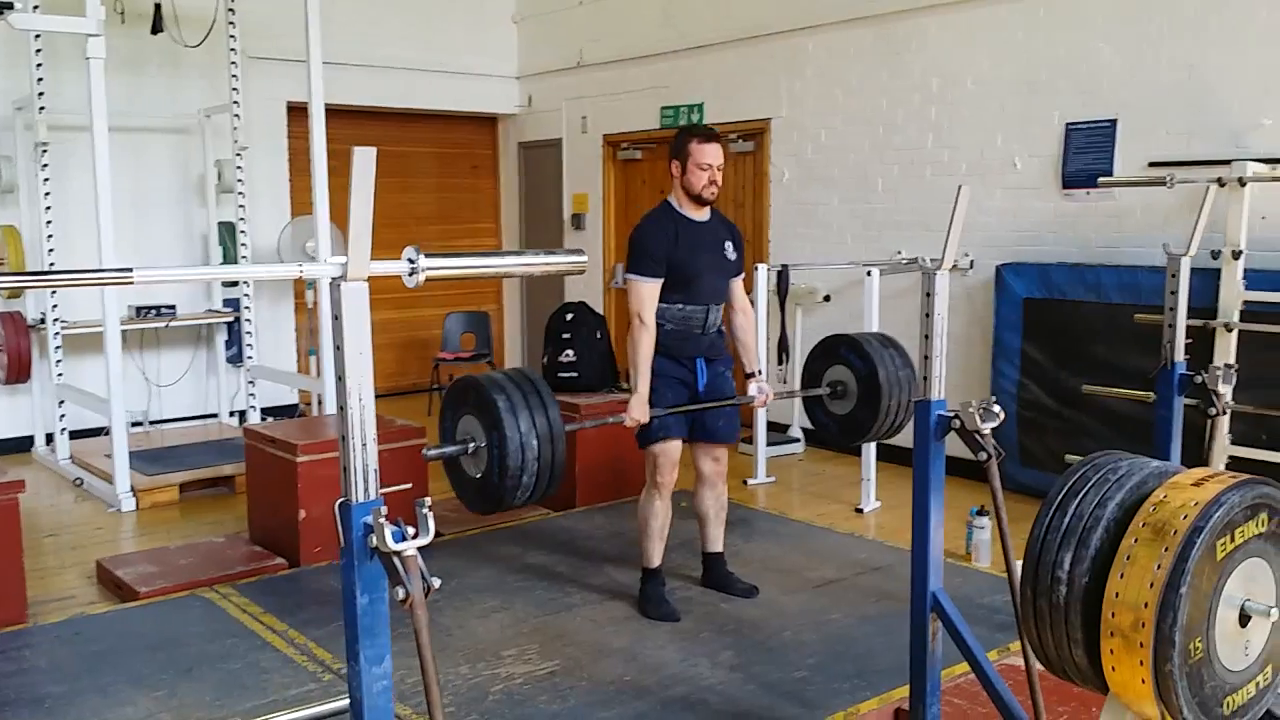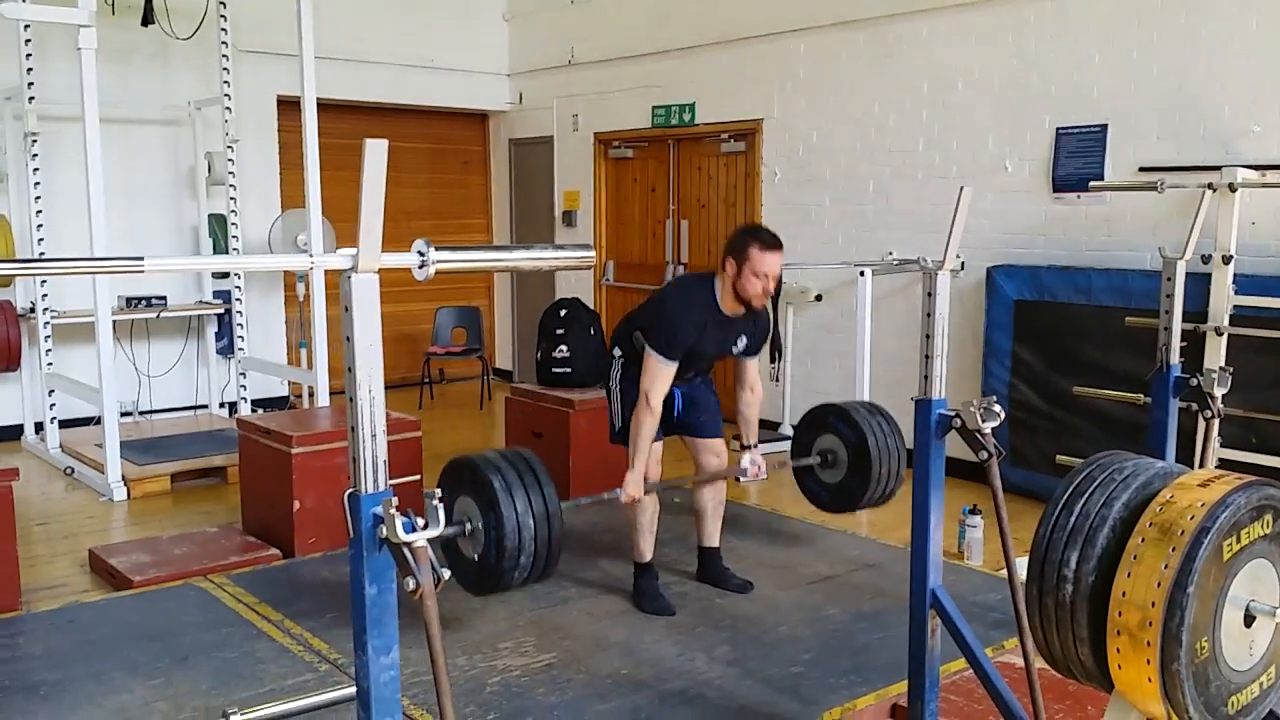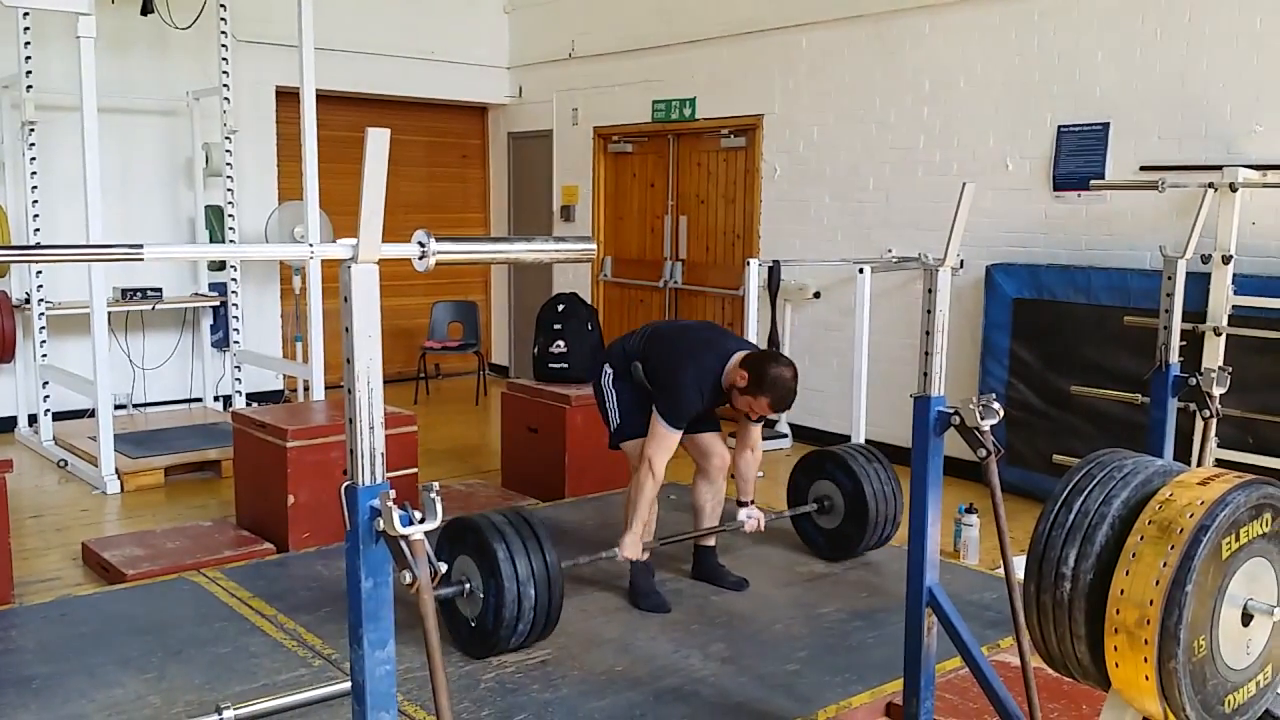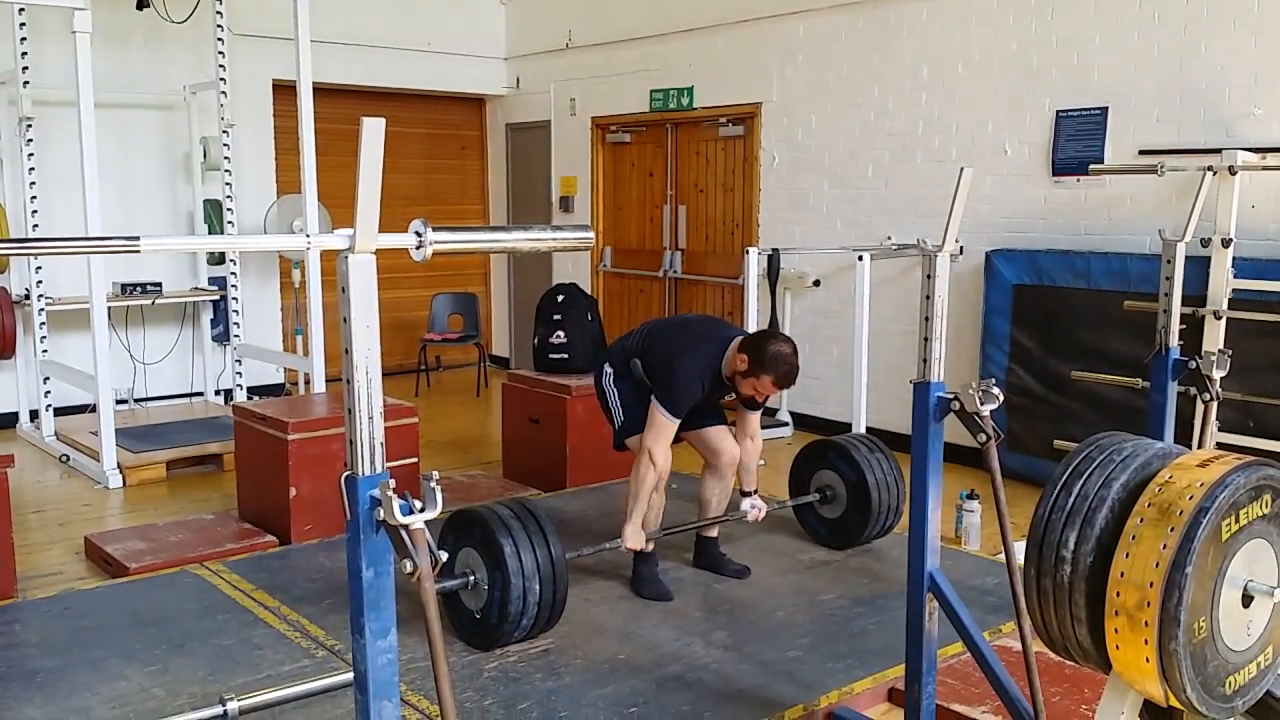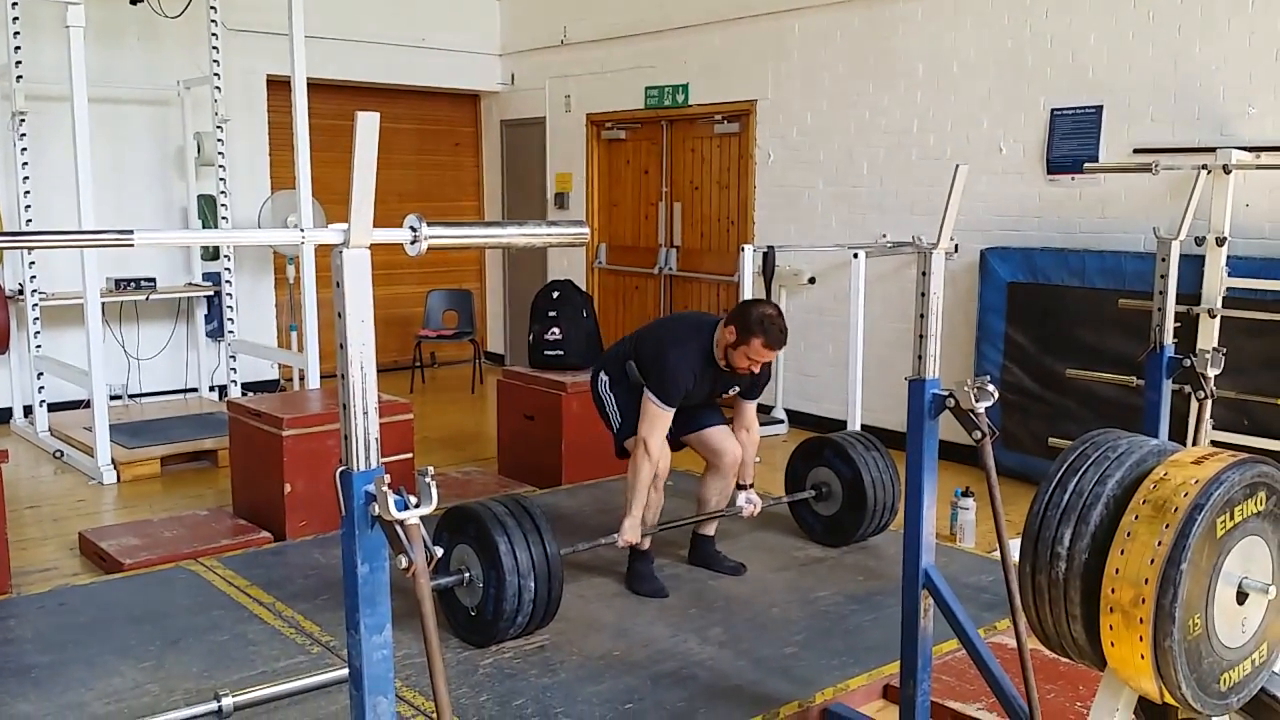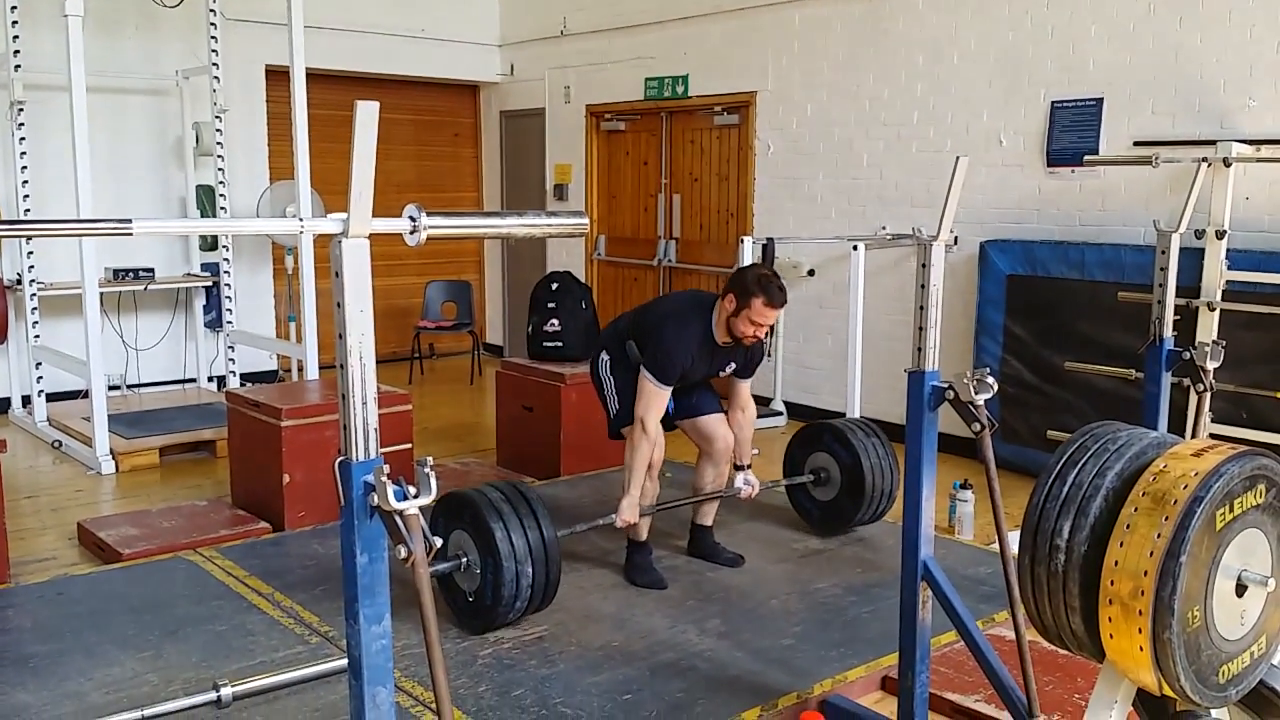
dt=0.4s
person 1, frame 1
left shoulder: (727, 232)
right shoulder: (655, 231)
left elbow: (739, 307)
right elbow: (642, 317)
left wrist: (754, 373)
right wrist: (639, 393)
left hip: (714, 362)
right hip: (664, 365)
left knee: (714, 469)
right knee: (664, 475)
left ankle: (714, 566)
right ankle: (651, 581)
person 1, frame 2
left shoulder: (757, 320)
right shoulder: (683, 307)
left elbow: (749, 386)
right elbow: (651, 396)
left wrist: (750, 447)
right wrist: (636, 469)
left hip: (691, 373)
right hip: (634, 364)
left knee: (716, 459)
right knee: (650, 473)
left ankle: (710, 561)
right ankle: (644, 577)
person 1, frame 3
left shoulder: (758, 375)
right shoulder: (692, 381)
left elbow: (749, 446)
right elbow: (654, 461)
left wrist: (746, 504)
right wrist: (634, 534)
left hip: (667, 374)
right hip: (624, 375)
left knee: (717, 460)
right knee: (649, 473)
left ankle: (705, 558)
right ankle: (641, 573)
person 1, frame 4
left shoulder: (758, 367)
right shoulder: (689, 371)
left elbow: (749, 436)
right elbow: (652, 451)
left wrist: (749, 494)
right wrist: (633, 524)
left hip: (679, 381)
right hip: (625, 376)
left knee: (726, 455)
right knee: (659, 463)
left ankle: (707, 547)
right ankle: (644, 562)
person 1, frame 5
left shoulder: (755, 362)
right shoulder: (679, 358)
left elbow: (747, 426)
right elbow: (649, 442)
left wrist: (745, 487)
right wrist: (633, 518)
right hip: (622, 383)
left knee: (728, 454)
right knee: (658, 463)
left ankle: (702, 545)
right ankle: (640, 560)
person 1, frame 6
left shoulder: (749, 343)
right shoulder: (678, 335)
left elbow: (742, 406)
right elbow: (647, 422)
left wrist: (743, 468)
right wrist: (630, 497)
right hip: (623, 364)
left knee: (721, 443)
right knee: (653, 453)
left ankle: (701, 537)
right ankle: (638, 552)
